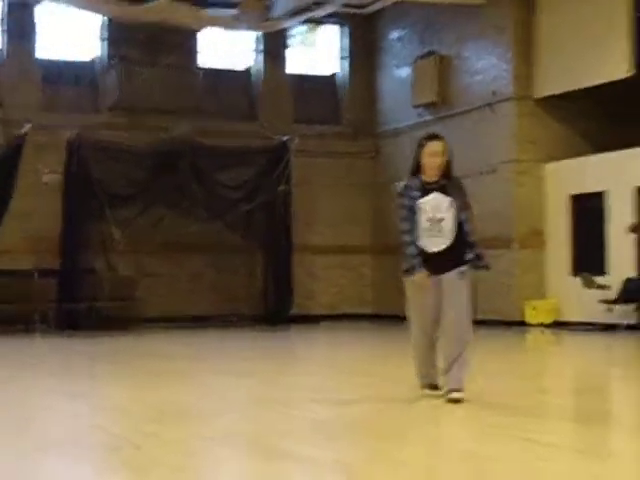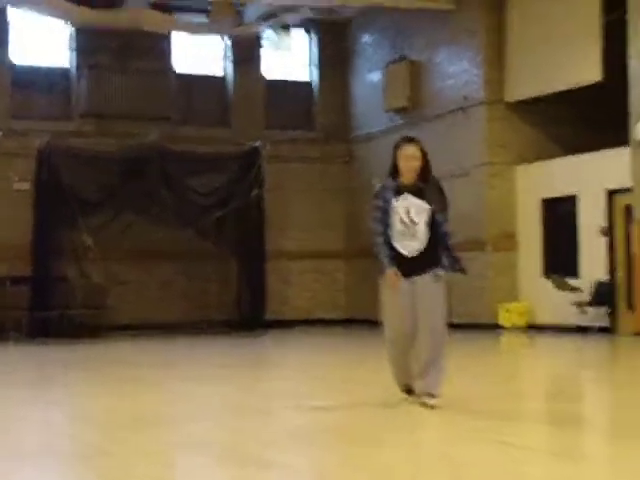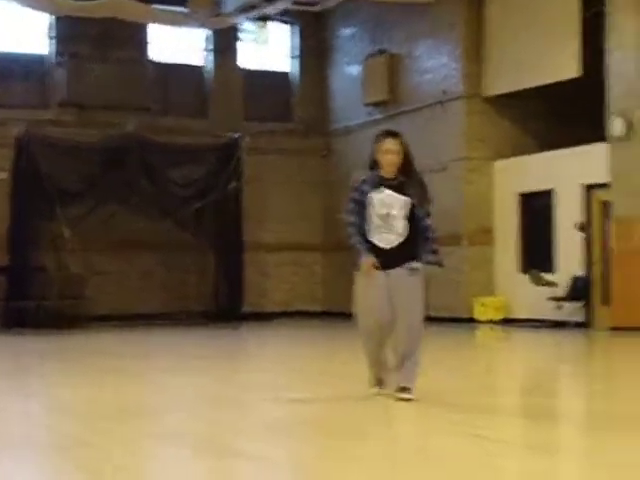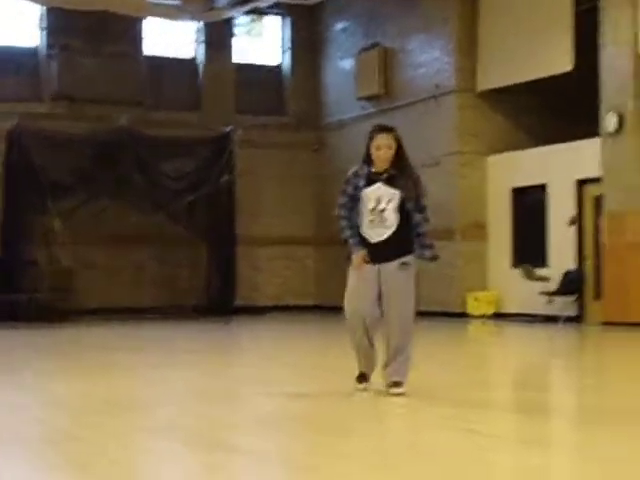
dt=0.1s
person 1, frame 1
left shoulder: (454, 188)
right shoulder: (408, 189)
left elbow: (465, 226)
right elbow: (406, 230)
left wrist: (475, 258)
right wrist: (415, 266)
left hip: (454, 266)
right hip: (421, 268)
left knee: (456, 326)
right knee: (423, 327)
left ankle: (454, 383)
right ankle: (428, 378)
person 1, frame 2
left shoulder: (433, 190)
right shoulder: (384, 191)
left elbow: (442, 228)
right elbow: (379, 232)
left wrist: (452, 261)
right wrist: (387, 265)
left hip: (429, 268)
right hip: (397, 269)
left knee: (431, 330)
right knee: (399, 330)
left ankle: (428, 387)
right ankle: (405, 379)
person 1, frame 3
left shoulder: (414, 183)
right shoulder: (364, 184)
left elbow: (424, 221)
right elbow: (352, 221)
left wrist: (429, 253)
right wrist: (363, 253)
left hip: (407, 263)
right hip: (373, 262)
left knee: (407, 323)
right knee: (374, 321)
left ankle: (404, 381)
right ankle: (380, 371)
person 1, frame 4
left shoulder: (407, 178)
right shoulder: (357, 177)
left elbow: (418, 214)
right elbow: (344, 214)
left wrist: (424, 248)
right wrist: (355, 247)
left hip: (398, 257)
right hip: (365, 258)
left knee: (398, 318)
right knee: (357, 314)
left ankle: (396, 375)
right ankle: (365, 366)
